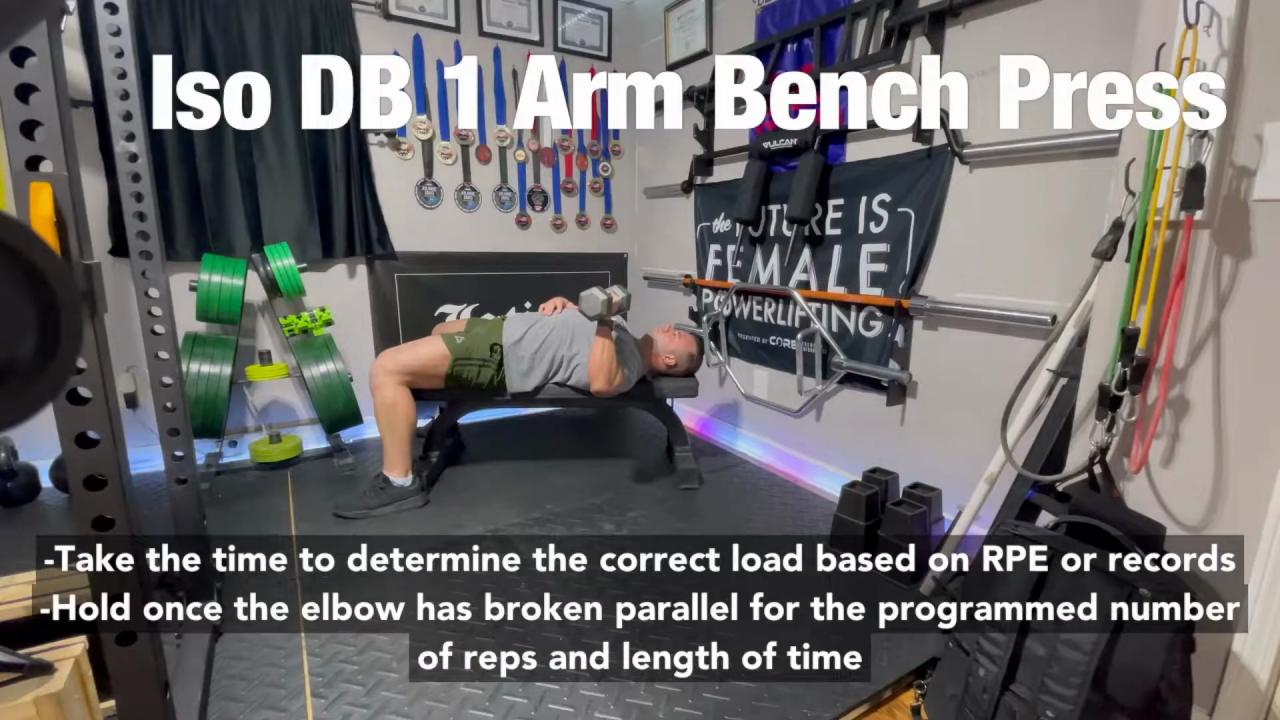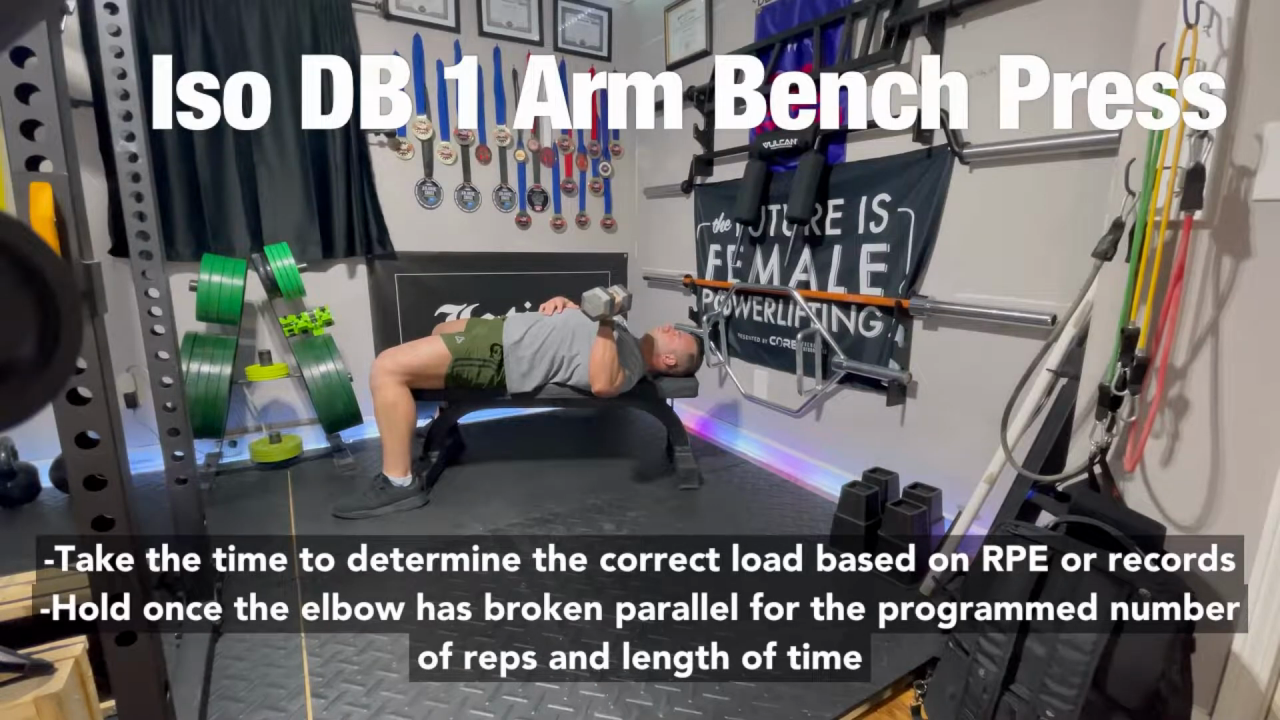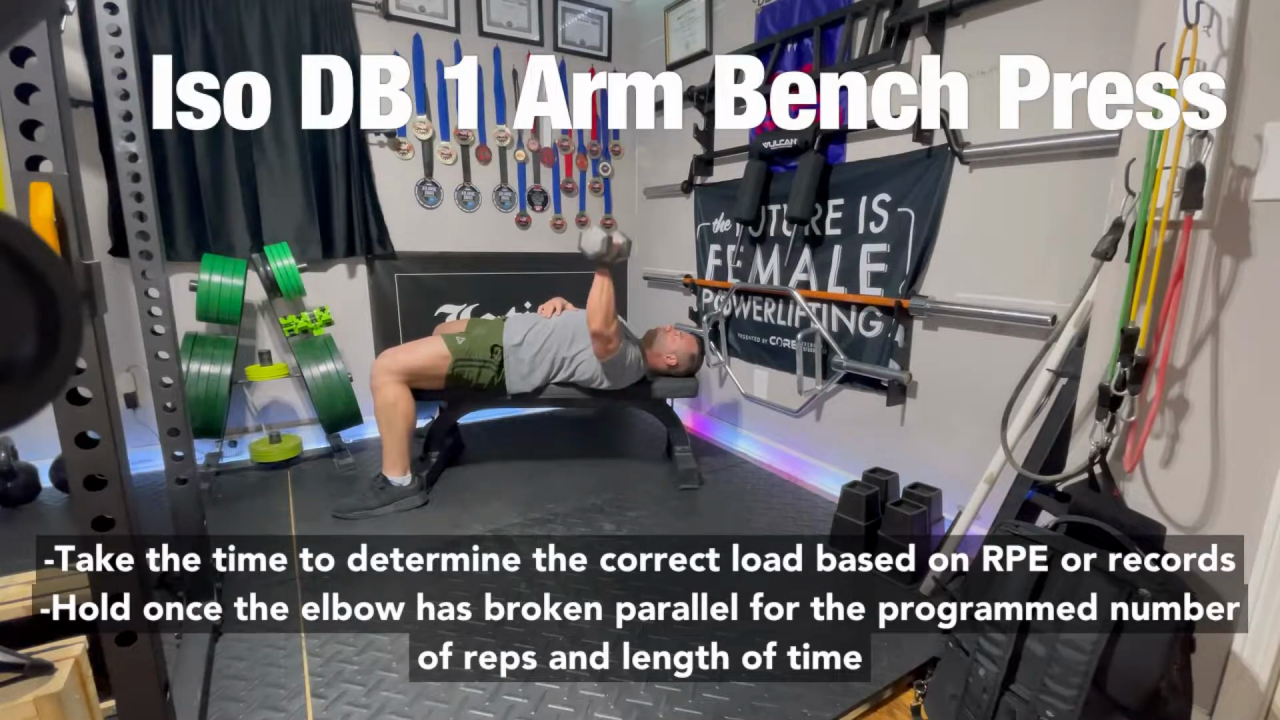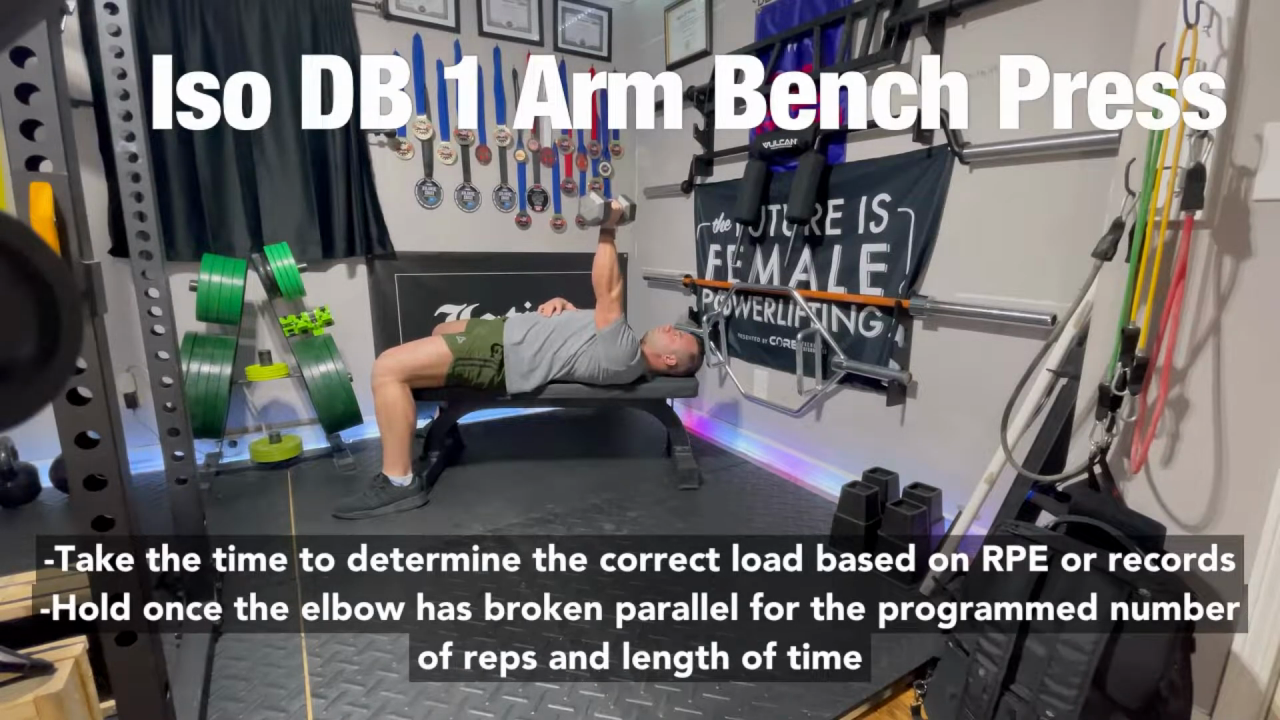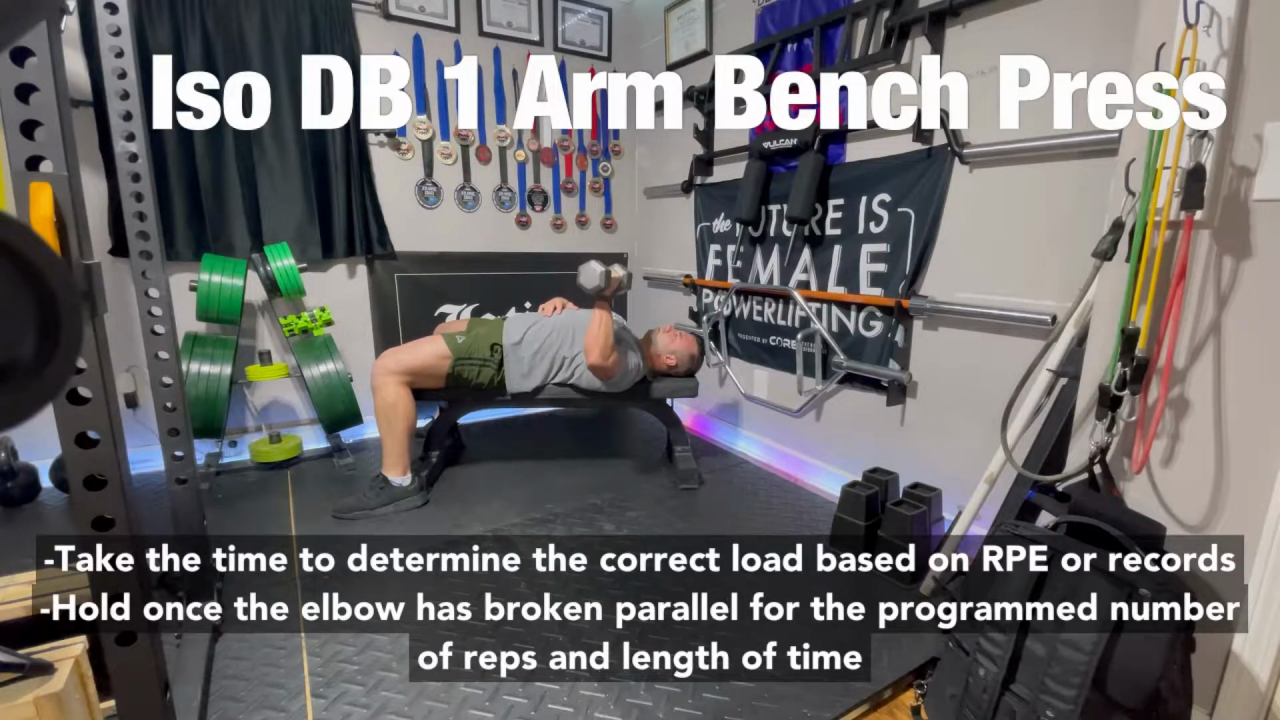
dt=1s
person 1, frame 1
left shoulder: (629, 364)
right shoulder: (627, 339)
left elbow: (601, 384)
right elbow: (584, 318)
left wrist: (604, 323)
right wrist: (563, 302)
left hip: (501, 355)
right hip: (506, 328)
left knee: (388, 367)
right knee: (440, 330)
left ankle: (398, 482)
person 1, frame 2
left shoulder: (629, 364)
right shoulder: (627, 338)
left elbow: (602, 384)
right elbow: (581, 321)
left wrist: (605, 323)
right wrist: (564, 302)
left hip: (503, 354)
left knee: (388, 368)
right knee: (442, 330)
left ankle: (399, 482)
person 1, frame 3
left shoulder: (626, 363)
right shoulder: (628, 343)
left elbow: (598, 328)
right elbow: (590, 321)
left wrist: (604, 267)
right wrist: (562, 303)
left hip: (504, 356)
right hip: (509, 330)
left knee: (388, 368)
right knee: (442, 330)
left ankle: (398, 482)
person 1, frame 4
left shoulder: (623, 357)
right shoulder: (630, 344)
left elbow: (607, 292)
right elbow: (587, 321)
left wrist: (607, 230)
right wrist: (563, 303)
left hip: (504, 354)
left knee: (389, 368)
right knee: (440, 330)
left ankle: (399, 482)
person 1, frame 5
left shoulder: (627, 368)
right shoulder: (629, 344)
left elbow: (595, 356)
right elbow: (588, 326)
left wrist: (603, 296)
right wrist: (565, 303)
left hip: (503, 355)
left knee: (389, 369)
right knee: (441, 331)
left ankle: (398, 484)
